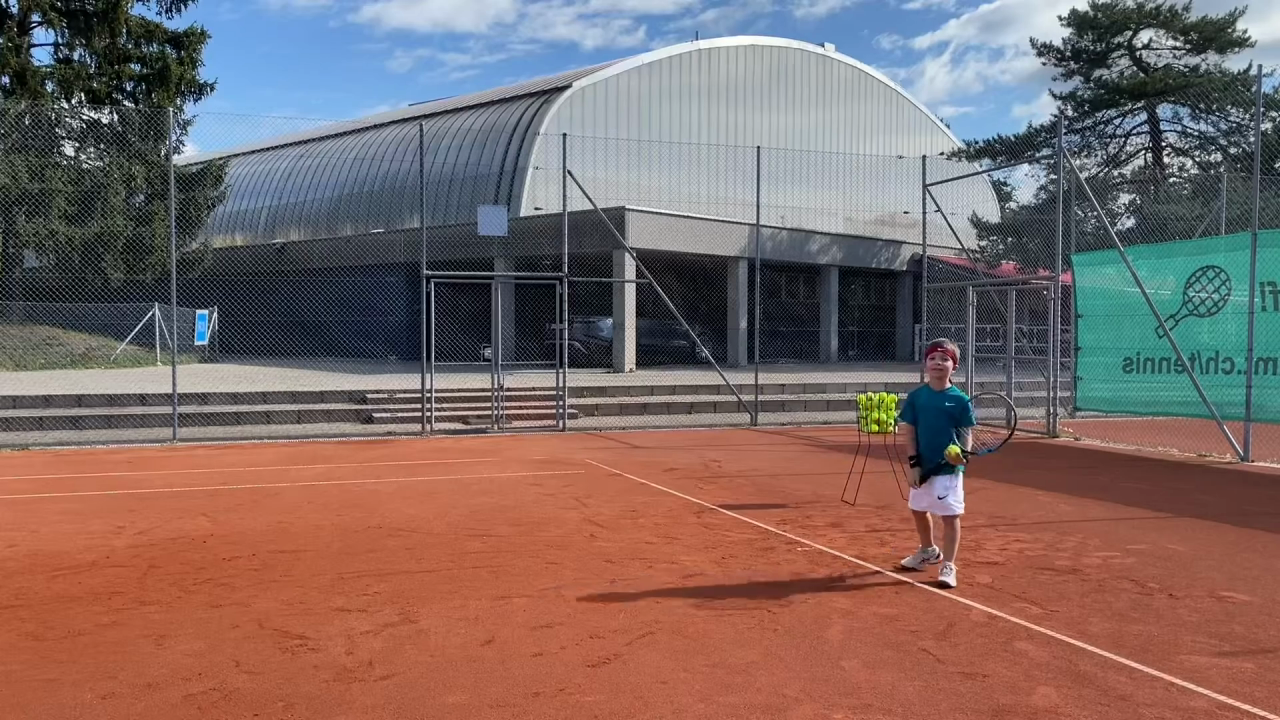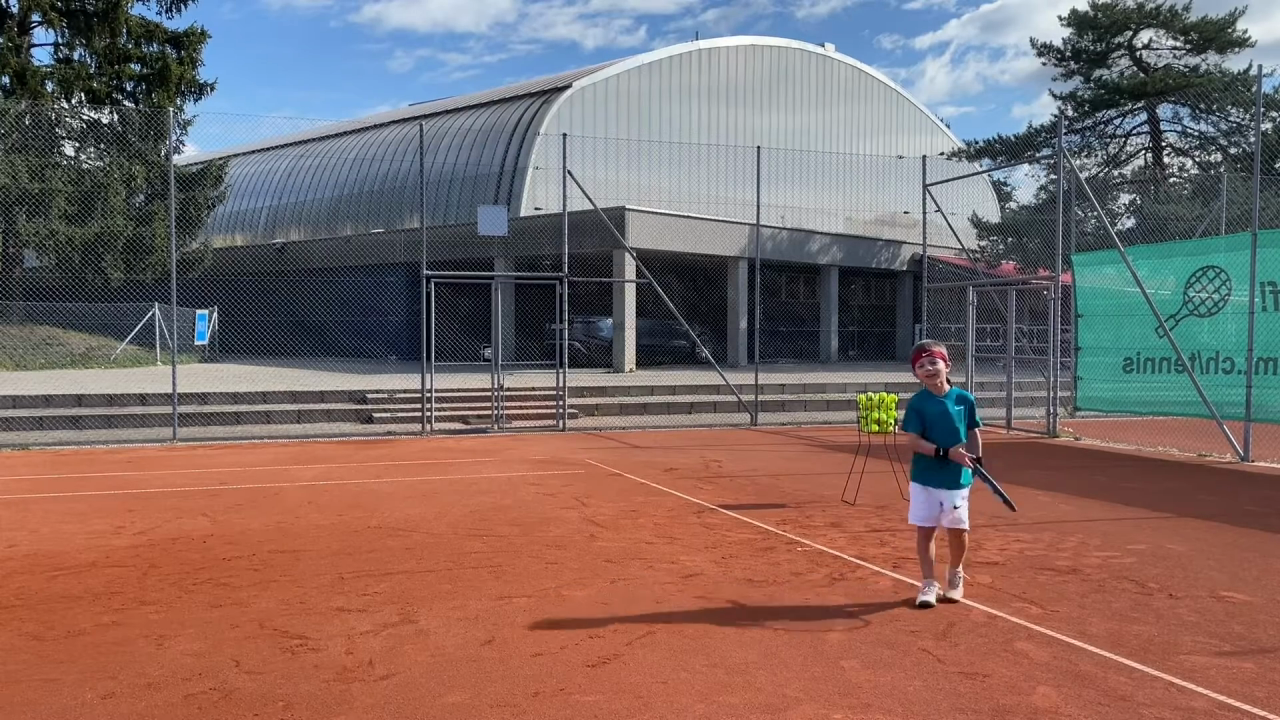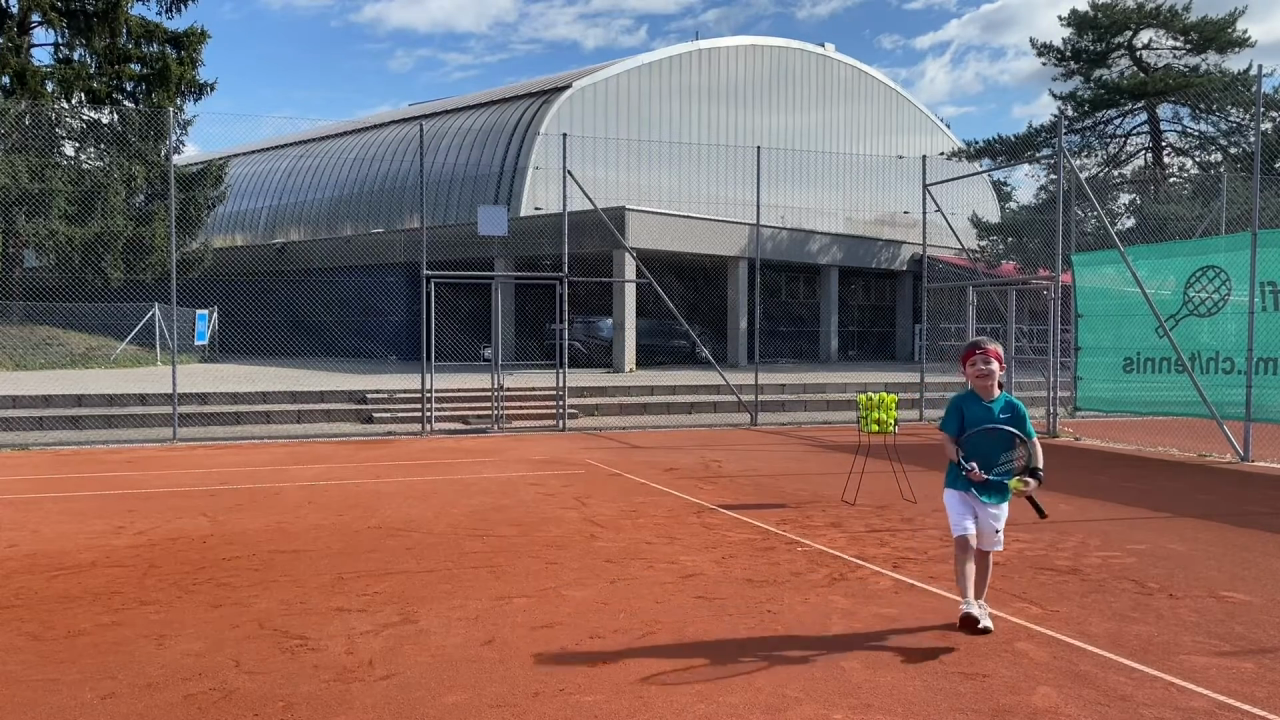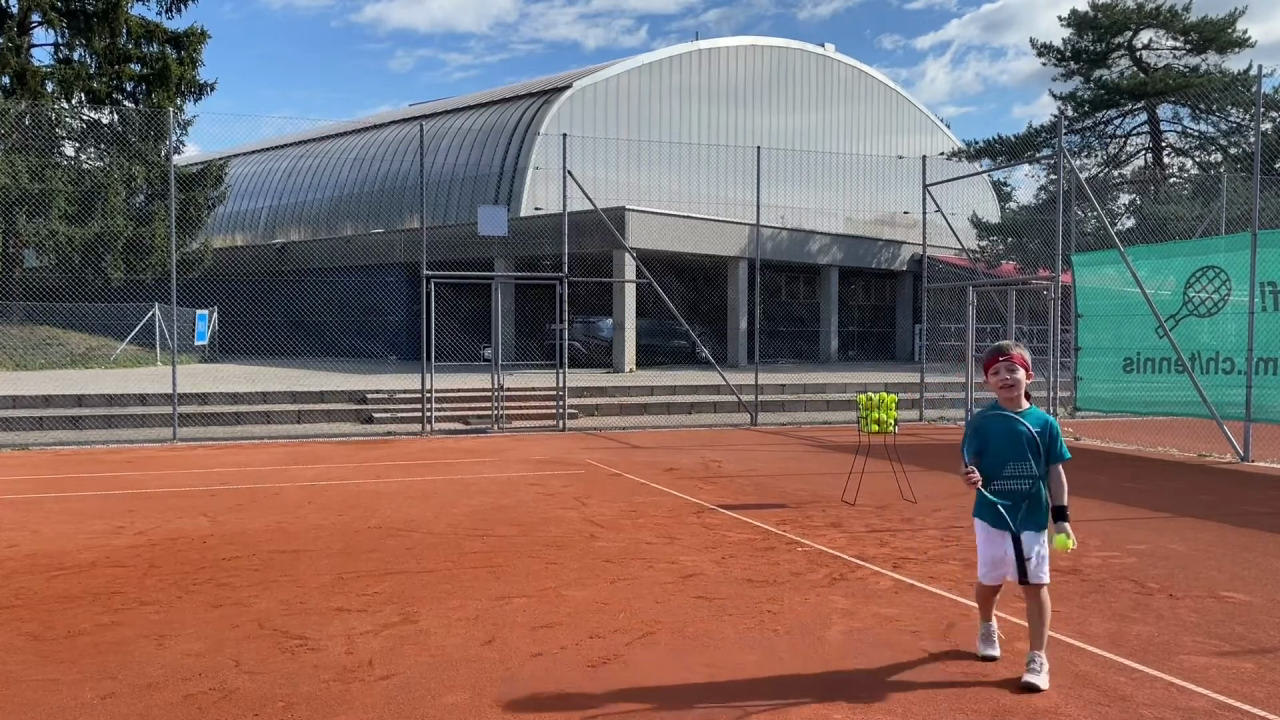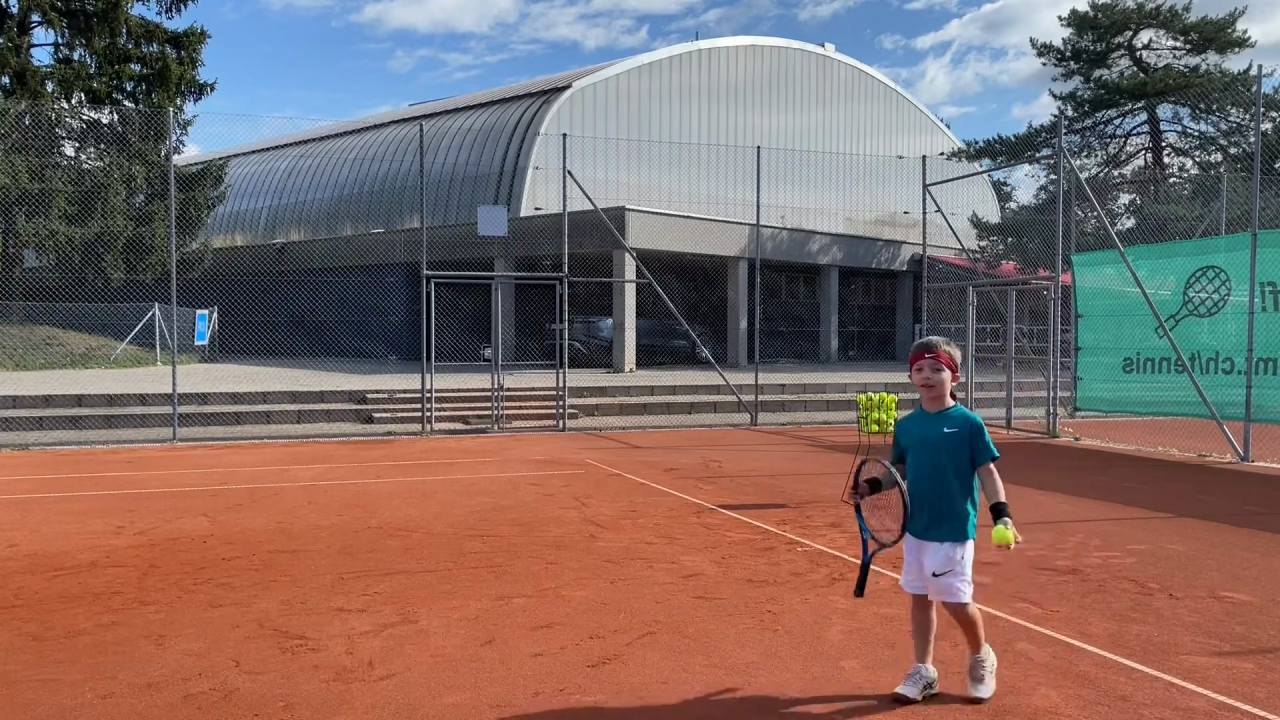
dt=1s
person 1, frame 1
left shoulder: (960, 399)
right shoulder: (916, 396)
left elbow: (965, 433)
right elbow: (909, 431)
right wrist: (913, 464)
left hip: (949, 468)
right hip: (923, 467)
left knee: (950, 516)
right knee: (918, 510)
left ankle: (948, 566)
right ankle: (929, 550)
person 1, frame 2
left shoulder: (964, 399)
right shoulder: (916, 403)
left elbow: (973, 434)
right elbow: (914, 441)
left wrist: (976, 461)
right wrist: (947, 453)
left hip: (957, 478)
right hip: (924, 479)
left knee: (958, 531)
right knee: (925, 530)
left ankle: (955, 573)
right ankle: (929, 583)
person 1, frame 3
left shoulder: (1013, 407)
right shoulder: (959, 403)
left elbow: (1032, 445)
right elbow: (948, 443)
left wrist: (1035, 475)
right wrist: (965, 465)
left hip: (996, 491)
right hip: (960, 488)
left knee: (985, 550)
right knee: (965, 543)
left ankle: (979, 605)
right ankle: (968, 605)
person 1, frame 4
left shoulder: (1045, 423)
left elbow: (1056, 473)
right elbow: (970, 464)
left wrist: (1061, 515)
right wrist: (970, 476)
left hip: (1033, 520)
right hip: (991, 517)
left knee: (1036, 586)
right knee: (989, 583)
left ankle: (1037, 659)
right ankle: (987, 626)
person 1, frame 5
left shoulder: (969, 423)
right shoulder: (905, 425)
left elbow: (987, 472)
left wrist: (1001, 514)
right wrist: (872, 487)
left hip: (955, 530)
right hip: (916, 528)
left knee: (956, 601)
right knee: (920, 599)
left ankle: (981, 658)
right ankle: (923, 671)
